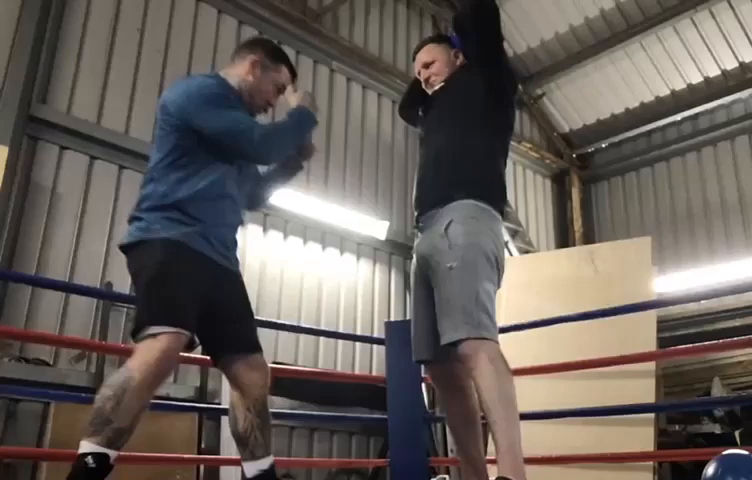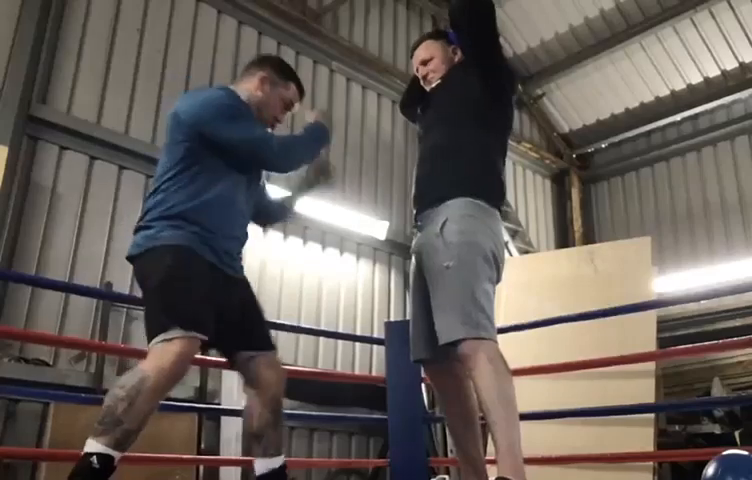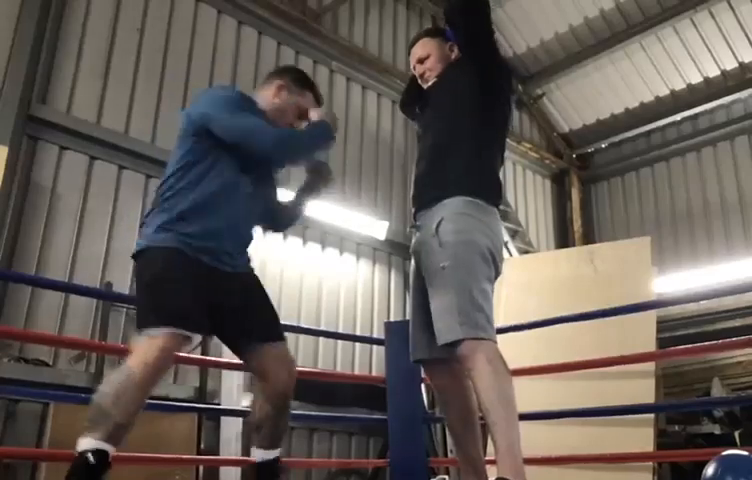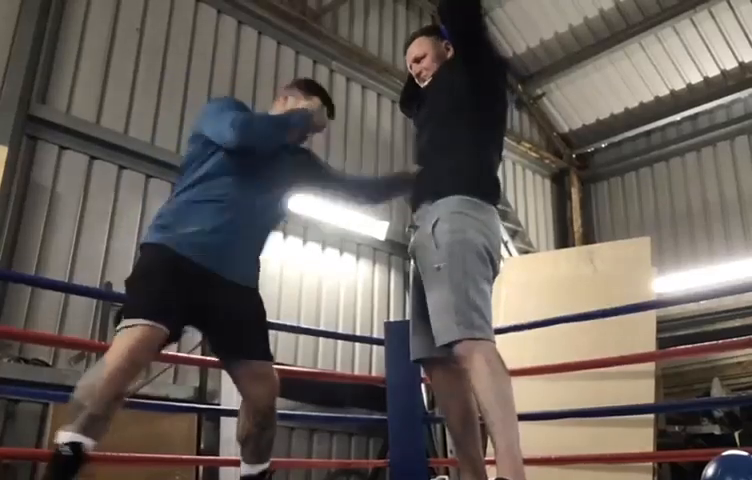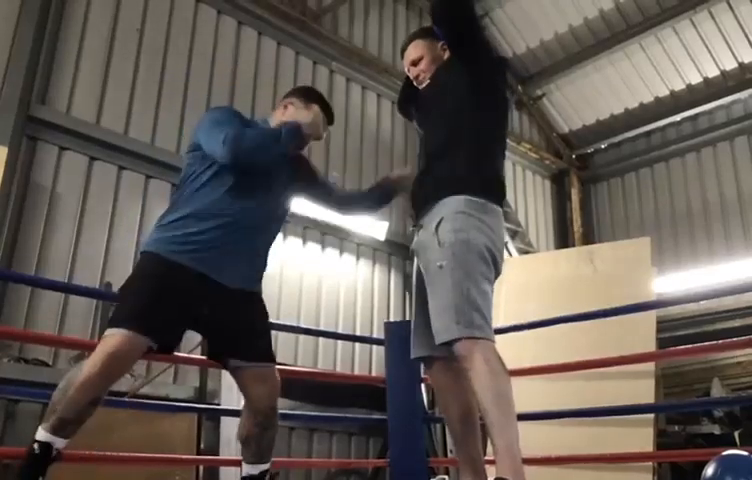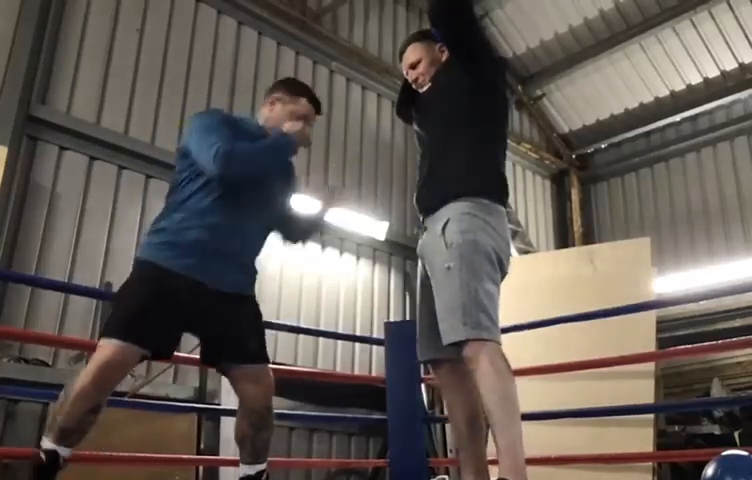
dt=0.1s
person 1, frame 1
left shoulder: (486, 79)
right shoulder: (438, 108)
right elbow: (405, 107)
left wrist: (444, 46)
right wrist: (426, 83)
left hip: (464, 220)
right hip: (431, 232)
left knee: (474, 342)
right knee: (441, 361)
person 1, frame 2
left shoulder: (484, 76)
right shoulder: (438, 105)
right elbow: (406, 103)
left wrist: (447, 40)
right wrist: (426, 79)
left hip: (462, 217)
right hip: (430, 229)
left knee: (472, 342)
right knee: (439, 361)
person 1, frame 3
left shoulder: (481, 72)
right shoulder: (438, 101)
right elbow: (407, 102)
left wrist: (440, 44)
right wrist: (422, 76)
left hip: (460, 215)
right hip: (432, 226)
left knee: (471, 341)
right knee: (440, 361)
person 1, frame 4
left shoulder: (476, 71)
right shoulder: (436, 99)
right elbow: (406, 101)
right wrist: (420, 76)
left hip: (457, 213)
right hip: (430, 225)
left knee: (469, 341)
right knee: (439, 361)
person 1, frame 5
left shoulder: (475, 71)
right shoulder: (434, 101)
right elbow: (403, 103)
left wrist: (428, 46)
right wrist: (417, 79)
left hip: (461, 216)
right hip: (434, 227)
left knee: (469, 341)
right knee: (441, 359)
person 1, frame 6
left shoulder: (475, 73)
right shoulder: (435, 103)
right elbow: (402, 107)
left wrist: (430, 45)
right wrist: (417, 82)
left hip: (466, 216)
right hip: (439, 227)
left knee: (474, 342)
right knee: (446, 361)
person 2, frame 1
left shoulder: (230, 122)
right shoulder: (199, 90)
left elbow: (251, 193)
right elbow: (262, 145)
left wrist: (291, 161)
right wrist: (302, 116)
left hip: (215, 258)
right hip: (168, 241)
left knee: (254, 379)
right knee: (161, 349)
person 2, frame 2
left shoulder: (242, 137)
right shoulder: (212, 103)
left elbow: (262, 213)
right elbow: (277, 155)
left wrist: (306, 185)
right wrist: (317, 132)
left hip: (222, 264)
right hip: (176, 249)
left knee: (268, 377)
right knee: (175, 353)
person 2, frame 3
left shoulder: (279, 147)
right shoulder: (224, 102)
left elbow: (276, 221)
right elbow: (274, 145)
left wrist: (309, 191)
right wrist: (322, 130)
left hip: (229, 268)
right hip: (177, 250)
left knee: (279, 371)
right knee: (158, 350)
person 2, frame 4
left shoulder: (290, 157)
right shoulder: (225, 112)
left elbow: (355, 189)
right elbow: (243, 135)
left wrist: (406, 180)
right wrist: (301, 120)
left hip: (235, 277)
right hip: (175, 254)
left knee: (262, 389)
right knee: (133, 347)
person 2, frame 5
left shoulder: (293, 164)
right shoulder: (221, 121)
left elbow: (343, 203)
right elbow: (236, 148)
left wrist: (390, 186)
right wrist: (292, 130)
left hip: (239, 284)
right hip: (174, 261)
left knee: (264, 389)
right knee: (115, 353)
person 2, frame 6
left shoulder: (278, 167)
right shoulder: (212, 124)
left elbow: (293, 231)
right elbow: (223, 161)
left wrist: (319, 216)
right wrist: (285, 140)
left hip: (231, 289)
right hip: (166, 268)
left knee: (259, 389)
right knee: (106, 366)
